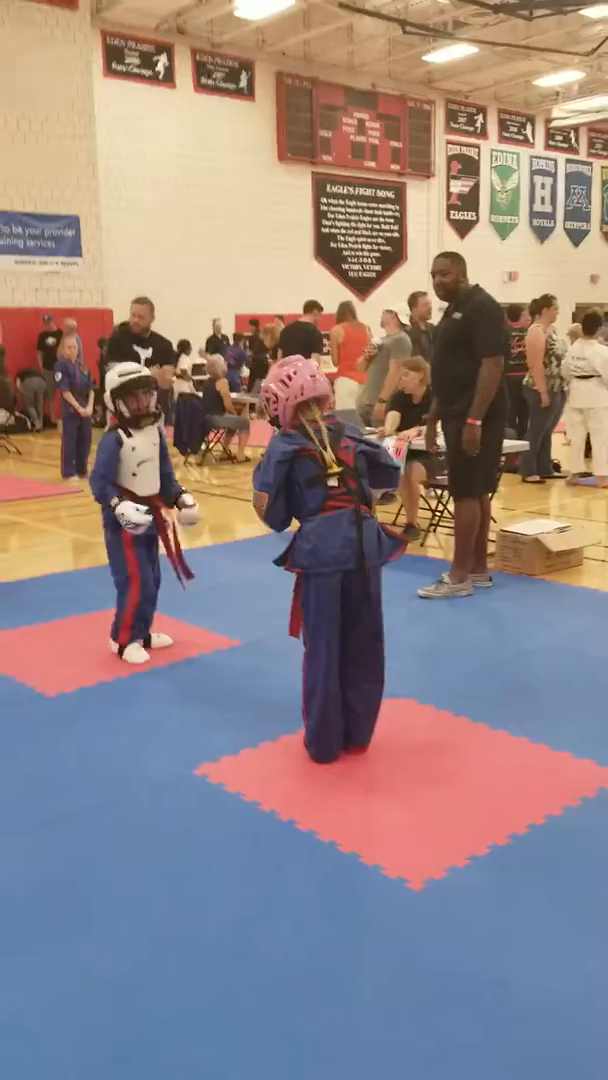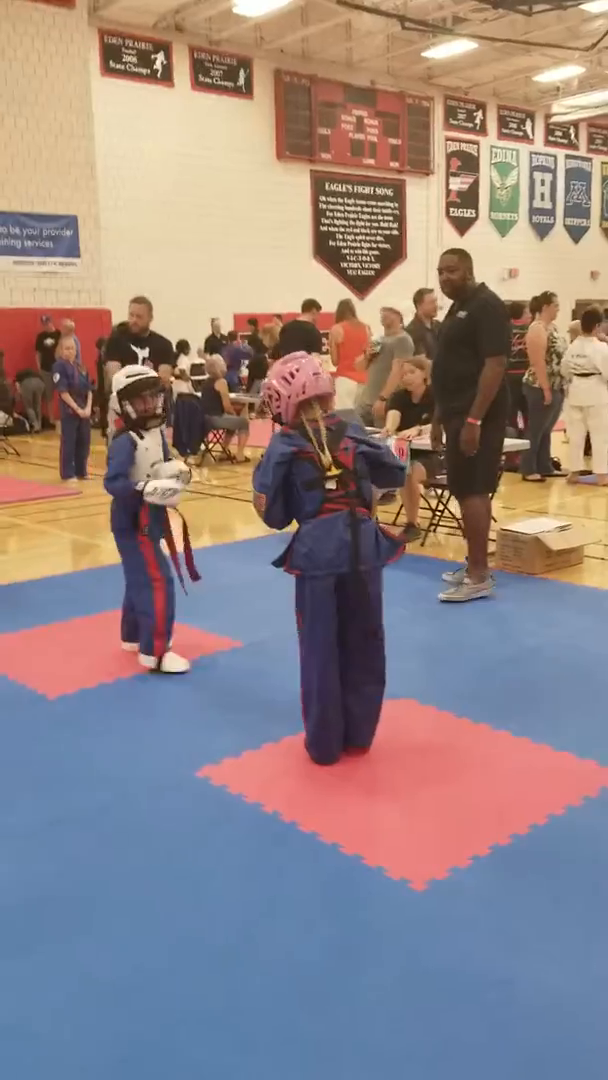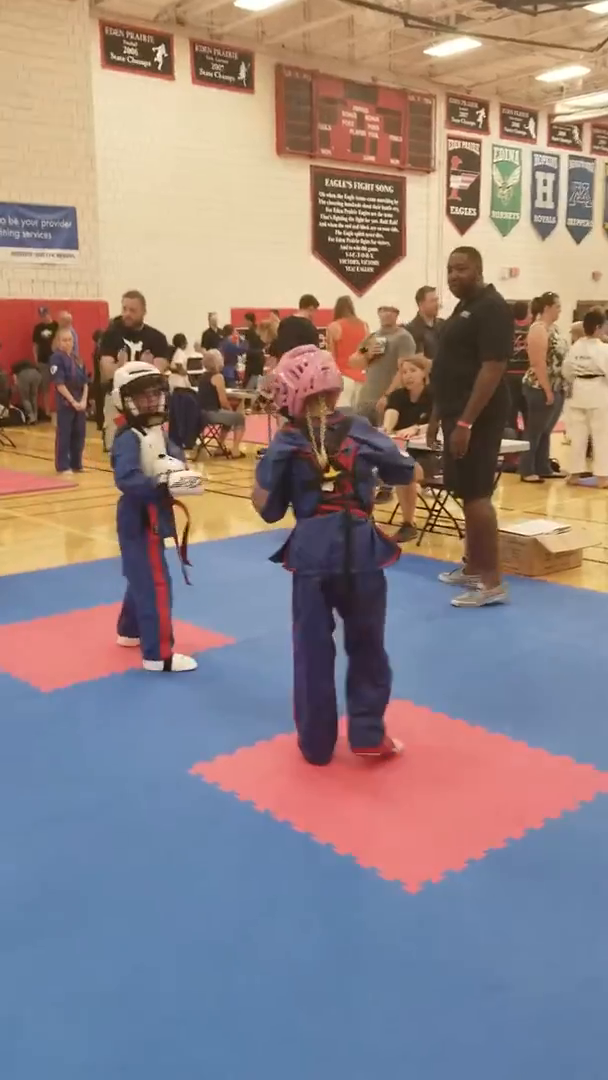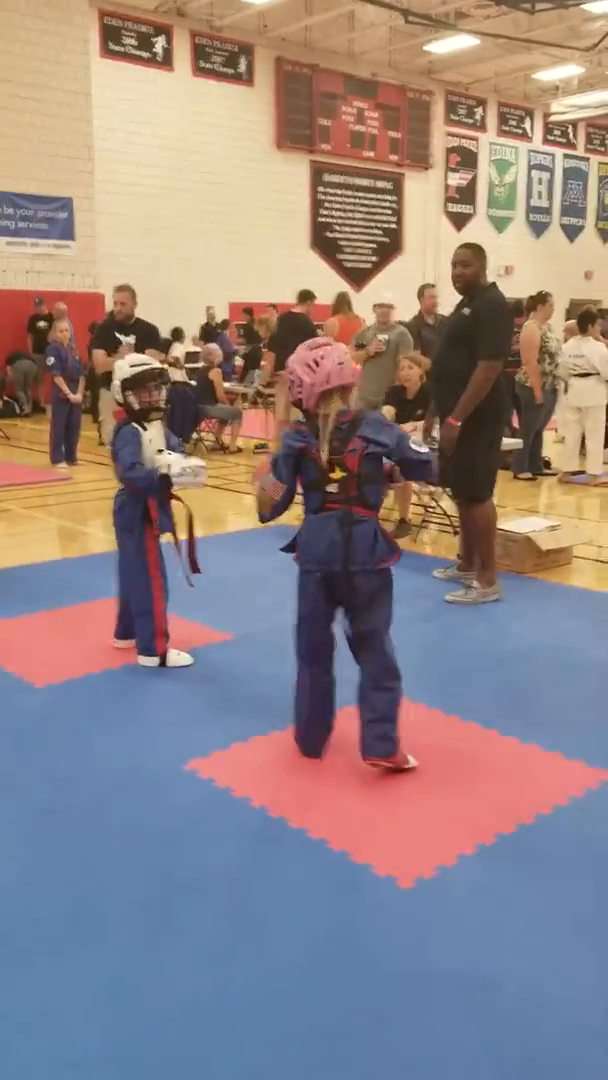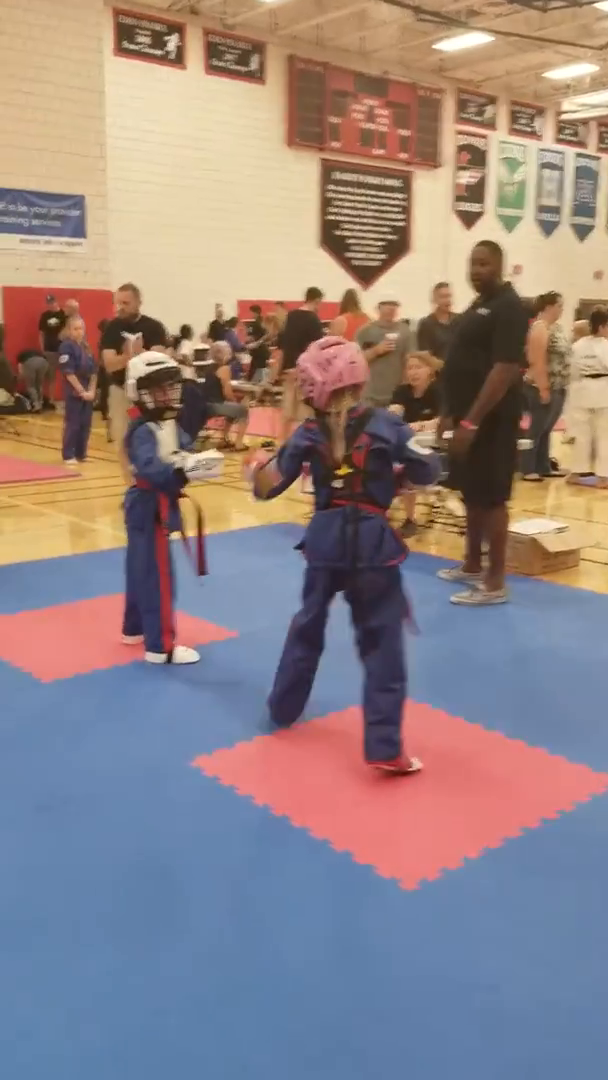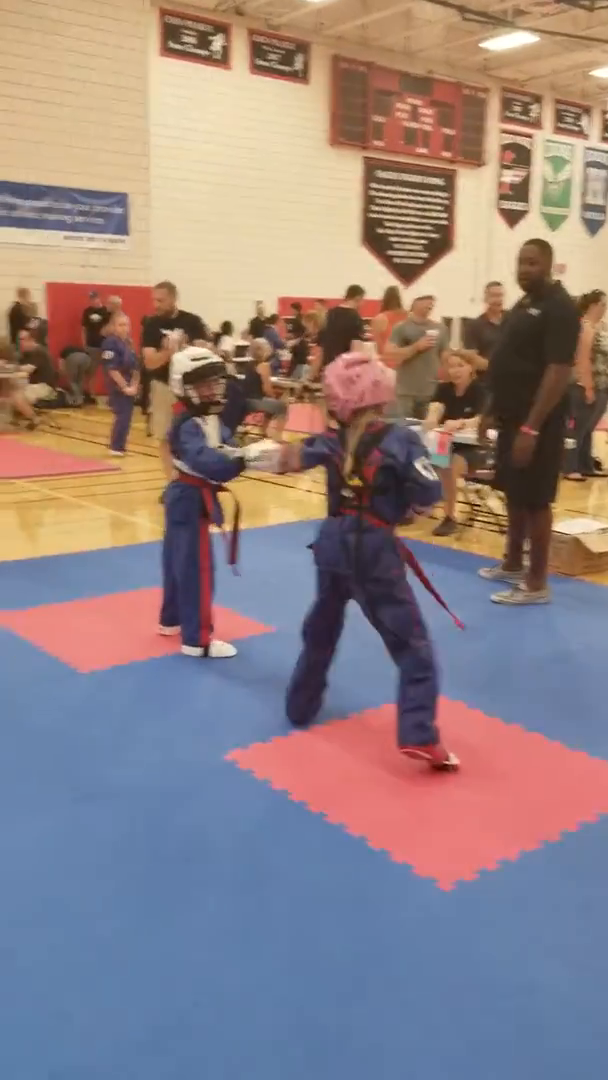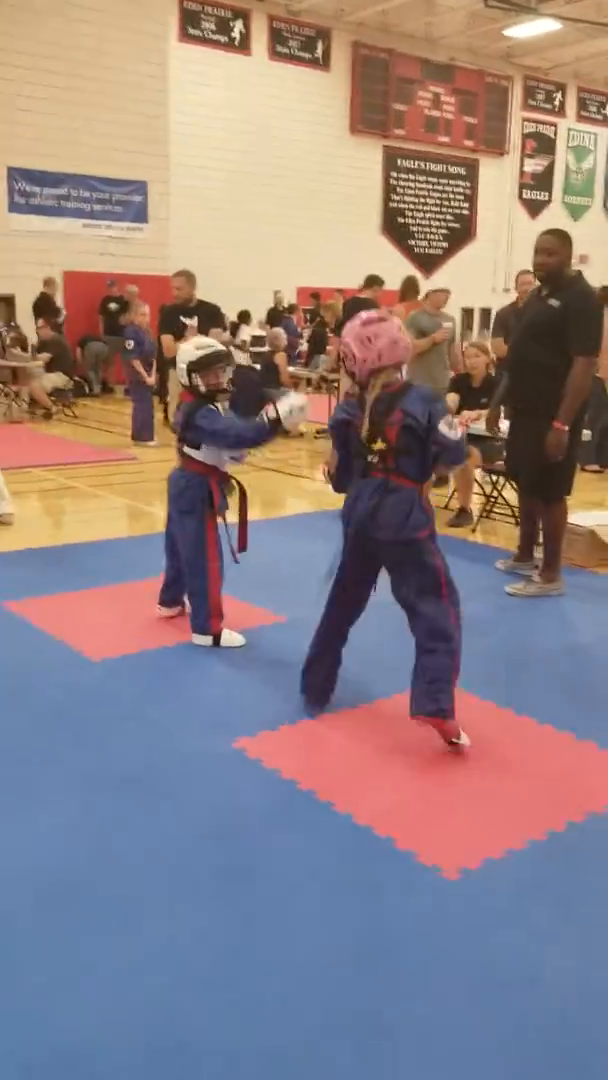
dt=0.2s
person 1, frame 1
left shoulder: (283, 445)
right shoulder: (351, 434)
left elbow: (272, 513)
right elbow: (390, 475)
left hip: (319, 548)
right hip: (365, 543)
left knee: (322, 647)
right knee: (365, 643)
left ankle: (323, 742)
right ankle: (357, 733)
person 1, frame 2
left shoulder: (283, 445)
right shoulder: (354, 433)
left elbow: (273, 514)
right elbow: (395, 472)
left hip: (316, 550)
right hip: (363, 544)
left knee: (319, 650)
right knee: (364, 646)
left ankle: (324, 743)
right ankle: (359, 734)
person 1, frame 3
left shoulder: (286, 442)
right shoulder: (360, 431)
left elbow: (268, 507)
right elbow: (404, 471)
left hip: (312, 550)
right hip: (361, 547)
left knee: (313, 649)
right knee: (367, 645)
left ankle: (316, 744)
right ankle: (369, 735)
person 1, frame 4
left shoulder: (296, 438)
right shoulder: (375, 427)
left elbow: (271, 502)
right elbow: (424, 466)
left wrist: (262, 480)
left hip: (317, 546)
right hip: (365, 546)
left knee: (313, 644)
right knee: (374, 646)
left ankle: (311, 736)
right ankle: (381, 745)
person 1, frame 5
left shoulder: (308, 434)
right shoulder: (386, 425)
left elbow: (268, 483)
right elbow: (426, 471)
left wrist: (255, 466)
left hip: (325, 541)
right hip: (373, 543)
left knee: (307, 627)
right knee: (382, 643)
left ankle: (283, 707)
right ankle: (385, 747)
person 1, frame 6
left shoulder: (329, 441)
right shoulder: (401, 439)
left elbow: (293, 459)
right elbow: (429, 494)
left wrist: (285, 455)
right wrist: (405, 496)
left hip: (333, 546)
right hip: (376, 552)
left knee: (321, 630)
right knee: (412, 643)
left ankle: (301, 706)
right ankle: (420, 736)
person 1, frame 7
left shoulder: (349, 408)
right shoulder: (422, 400)
left elbow: (338, 475)
right elbow: (454, 453)
right wrist: (445, 437)
left hip: (360, 515)
right hip: (405, 517)
left knee: (343, 602)
right knee: (436, 609)
left ankle: (315, 688)
right ankle: (435, 708)
person 2, frame 1
left shoulder: (482, 308)
right shoulder: (452, 311)
left elbow: (492, 365)
left wrist: (474, 420)
right wrist: (433, 418)
left hip: (476, 416)
right hip: (457, 414)
left knee: (467, 492)
right knee: (474, 491)
left ankle: (459, 576)
right ankle: (478, 568)
person 2, frame 2
left shoulder: (486, 306)
right shoulder: (457, 309)
left elbow: (495, 365)
left wrist: (474, 419)
right wrist: (439, 418)
left hip: (477, 415)
right hip: (458, 413)
left knee: (470, 490)
right knee: (473, 490)
left ankle: (478, 577)
right ankle: (476, 566)
person 2, frame 3
left shoulder: (491, 307)
right shoulder: (464, 308)
left elbow: (493, 369)
left wrist: (465, 422)
right wrist: (437, 415)
left hip: (477, 417)
right hip: (458, 414)
left knee: (475, 493)
right knee: (468, 492)
left ankle: (492, 581)
right ankle: (473, 567)
person 2, frame 4
left shoulder: (492, 306)
right shoulder: (466, 305)
left elbow: (489, 368)
left wrist: (455, 419)
right wrist: (435, 412)
left hip: (475, 417)
right hip: (457, 414)
left knee: (476, 494)
right knee: (462, 492)
left ankle: (487, 580)
right ankle: (467, 564)
person 2, frame 5
left shoulder: (509, 307)
right shoulder: (479, 305)
left elbow: (505, 371)
left wrist: (471, 422)
right wrist: (449, 412)
left hip: (489, 420)
right hip: (468, 416)
left knee: (491, 497)
right knee: (471, 493)
left ankle: (495, 583)
right ankle: (472, 565)
person 2, frame 6
left shoulder: (559, 308)
right shoulder: (523, 304)
left elbow: (559, 373)
left wrist: (531, 428)
right wrist: (490, 410)
left hip: (535, 422)
right hip: (511, 416)
left knee: (534, 499)
right knee: (513, 493)
left ankle: (536, 583)
right ankle: (513, 564)
person 2, frame 7
left shoulder: (581, 299)
right shoulder: (538, 295)
left elbow: (585, 365)
left wrist: (563, 423)
right wrist: (498, 400)
left hip: (551, 414)
right hip: (524, 408)
left knee: (548, 492)
right knee: (524, 484)
left ankle: (550, 575)
right ankle: (525, 555)
person 3, frame 1
left shoulder: (155, 432)
right shoulder: (114, 439)
left elbow: (165, 473)
right elbow: (99, 481)
left wrist: (181, 499)
right wrist: (119, 507)
left hip: (151, 513)
right hip: (125, 517)
left knee: (150, 579)
right knee: (135, 581)
left ankle: (141, 633)
right ankle: (123, 638)
person 3, frame 2
left shoulder: (156, 433)
right shoulder: (125, 441)
left elbow: (165, 467)
right elbow: (114, 482)
left wrist: (177, 472)
right wrist: (146, 490)
left hip: (151, 515)
right hip: (133, 519)
left knee: (140, 579)
right knee: (157, 583)
left ankle: (134, 636)
right ankle: (154, 651)
person 3, frame 3
left shoulder: (157, 430)
right shoulder: (128, 438)
left elbow: (175, 458)
right elbow: (126, 480)
left wrist: (174, 466)
right wrist: (167, 484)
left hip: (152, 513)
right hip: (139, 517)
left knee: (141, 578)
right knee: (155, 583)
left ankle: (129, 631)
right ankle: (158, 654)
person 3, frame 4
left shoulder: (157, 424)
right shoulder: (129, 432)
left elbow: (176, 451)
right elbow: (130, 473)
left wrist: (174, 461)
right wrist: (169, 475)
left hip: (148, 508)
right hip: (138, 511)
left knee: (134, 573)
right knee: (149, 579)
left ankle: (126, 632)
right ankle: (152, 650)
person 3, frame 5
left shoulder: (169, 422)
right shoulder: (143, 430)
left elbow: (184, 449)
right elbow: (150, 469)
left wrist: (187, 462)
right wrist: (185, 470)
left hip: (149, 504)
right hip: (150, 507)
left knee: (140, 570)
right knee: (157, 576)
left ankle: (134, 628)
right ankle: (160, 647)
person 3, frame 6
left shoulder: (208, 417)
right shoulder: (188, 426)
left elbow: (223, 445)
right elbow: (205, 461)
left wrist: (234, 456)
right wrist: (243, 459)
left hip: (184, 496)
right hip: (192, 501)
left knee: (178, 563)
right knee: (197, 570)
left ankle: (171, 620)
right ankle: (197, 640)
person 3, frame 7
left shoulder: (202, 406)
right shoulder: (201, 414)
left elbow: (235, 432)
right elbow: (237, 432)
left wrist: (249, 436)
right wrist: (277, 419)
left hip: (186, 482)
right hip: (197, 489)
left knee: (181, 548)
right knee: (205, 560)
left ankle: (170, 601)
right ankle: (207, 629)
